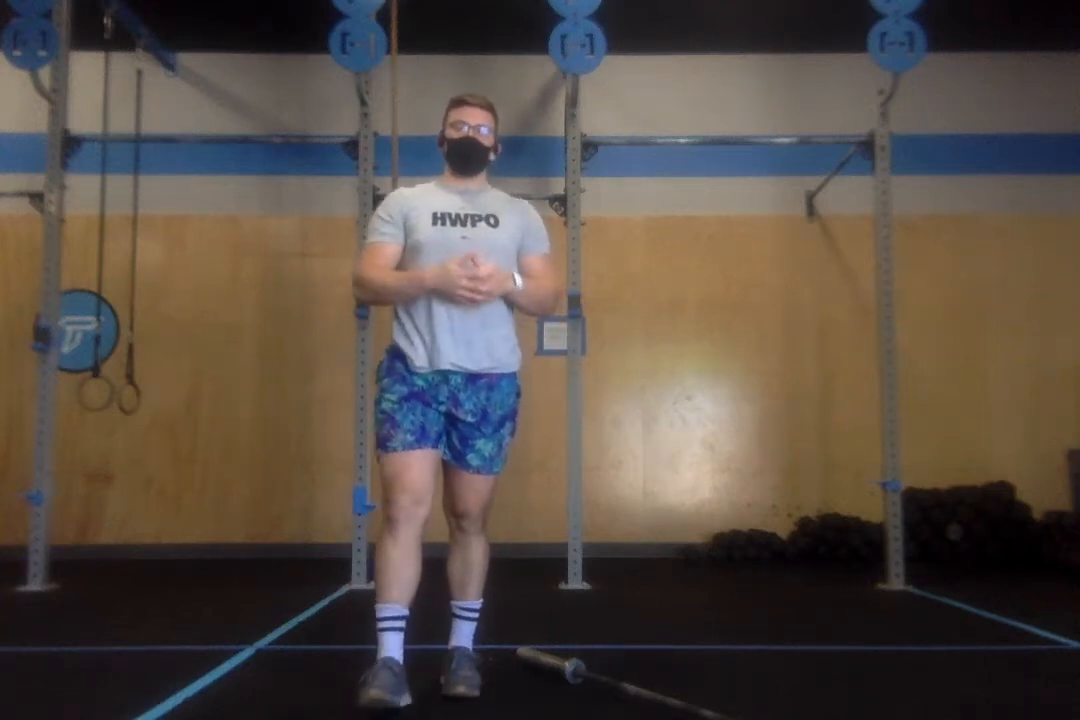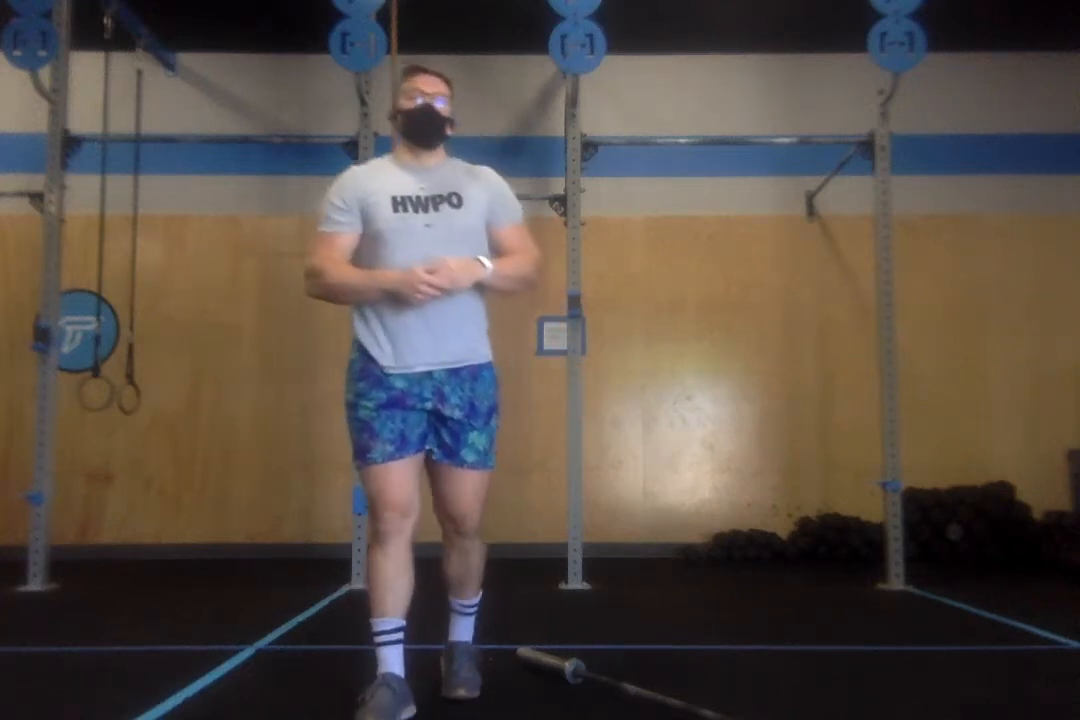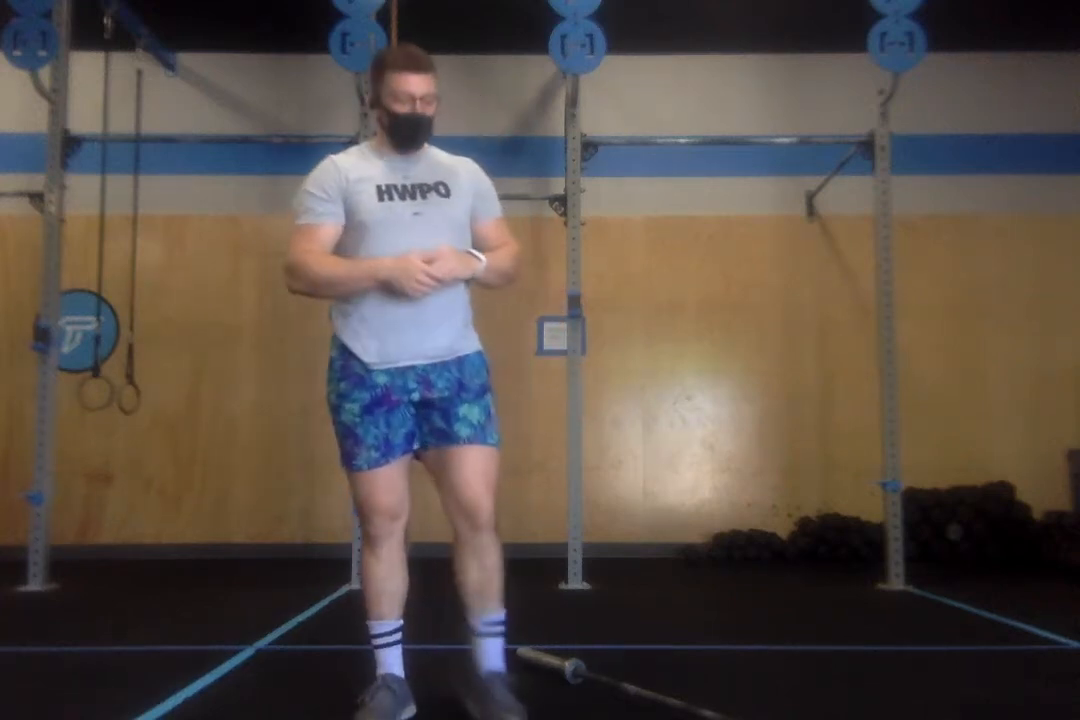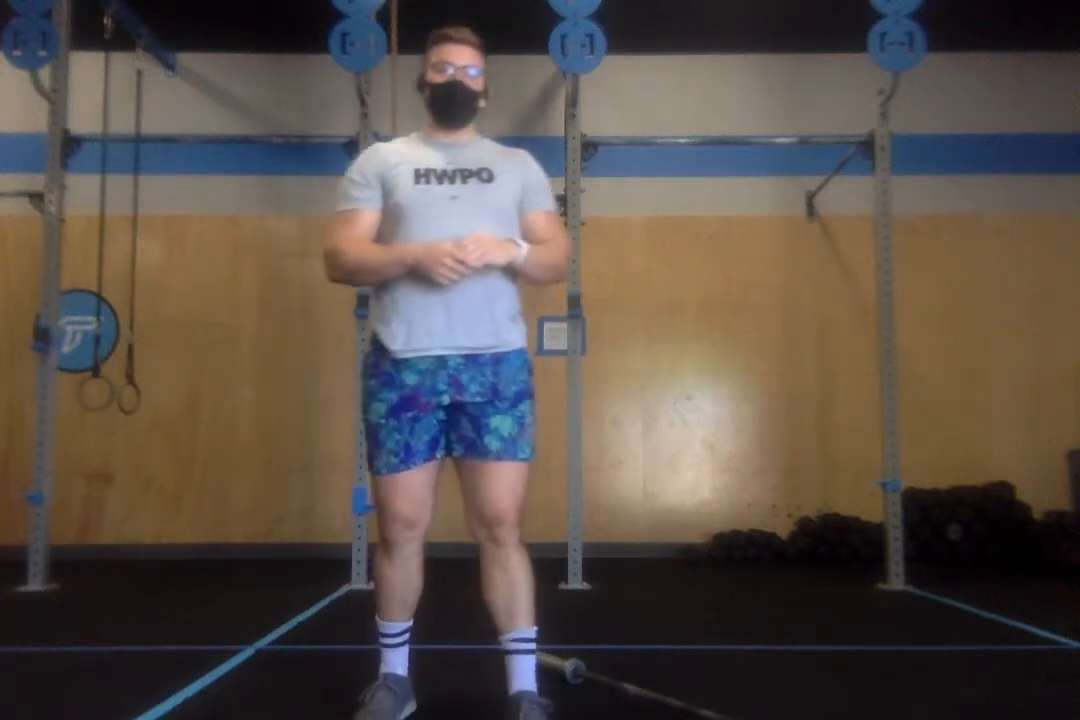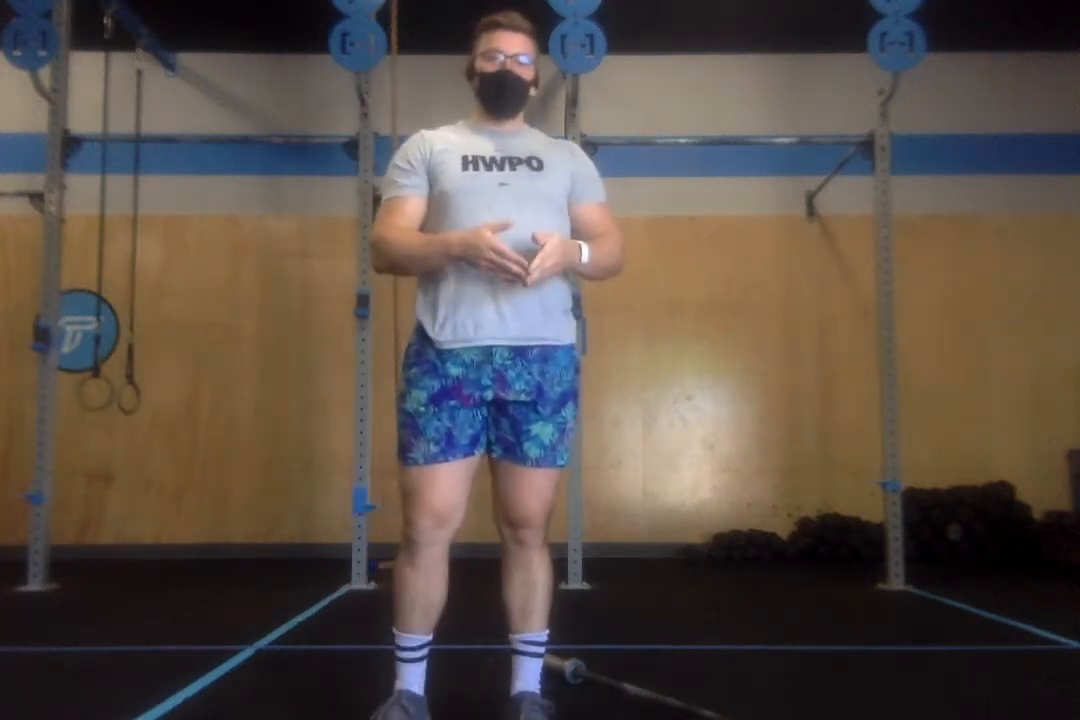
dt=0.5s
person 1, frame 1
left shoulder: (520, 214)
right shoulder: (403, 203)
left elbow: (548, 297)
right elbow: (365, 283)
left wrist: (506, 282)
right wrist: (433, 276)
left hip: (489, 382)
right hip: (411, 374)
left knee: (469, 518)
right knee: (405, 507)
left ankle: (461, 648)
right ankle: (389, 660)
person 1, frame 2
left shoulder: (485, 183)
right shoulder: (358, 184)
left elbow: (527, 266)
right elbow: (319, 275)
left wrist: (476, 268)
right wrist: (392, 279)
left hip: (467, 373)
right hip: (384, 376)
left knee: (463, 520)
right knee: (392, 519)
left ankle: (460, 639)
person 1, frame 3
left shoulder: (466, 174)
right shoulder: (337, 174)
left elbow: (509, 259)
right elbow: (300, 271)
left wrist: (471, 262)
right wrist: (386, 269)
left hip: (457, 366)
right hip: (368, 373)
left knee: (477, 514)
right knee: (382, 523)
person 1, frame 4
left shoulder: (519, 166)
right shoulder: (380, 161)
left elbow: (558, 260)
right elbow: (339, 260)
left wrist: (508, 251)
right wrist: (413, 256)
left hip: (496, 365)
right hip: (402, 365)
left knee: (500, 526)
right knee: (400, 527)
person 1, frame 5
left shoulder: (567, 157)
right shoulder: (426, 148)
left elbow: (612, 250)
right elbow: (385, 248)
left wrist: (572, 251)
right wrist: (459, 244)
left hip: (543, 360)
right hip: (445, 359)
left knee: (526, 529)
right knee: (428, 526)
